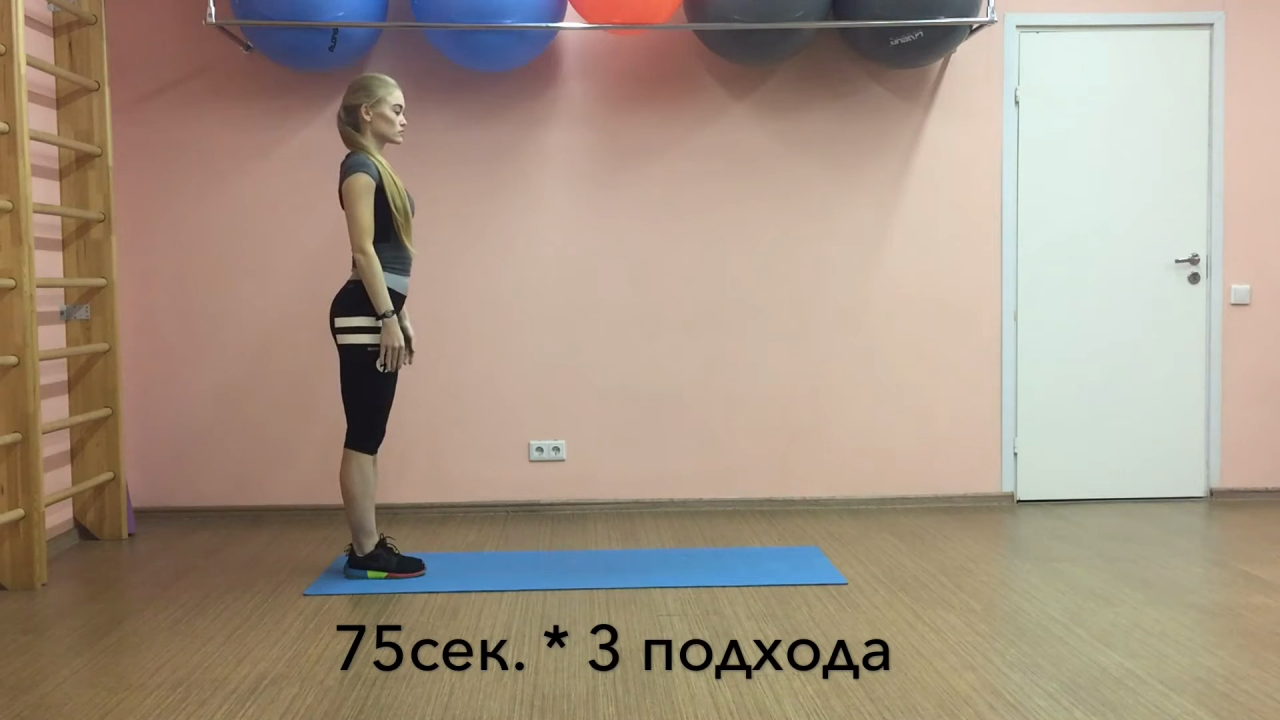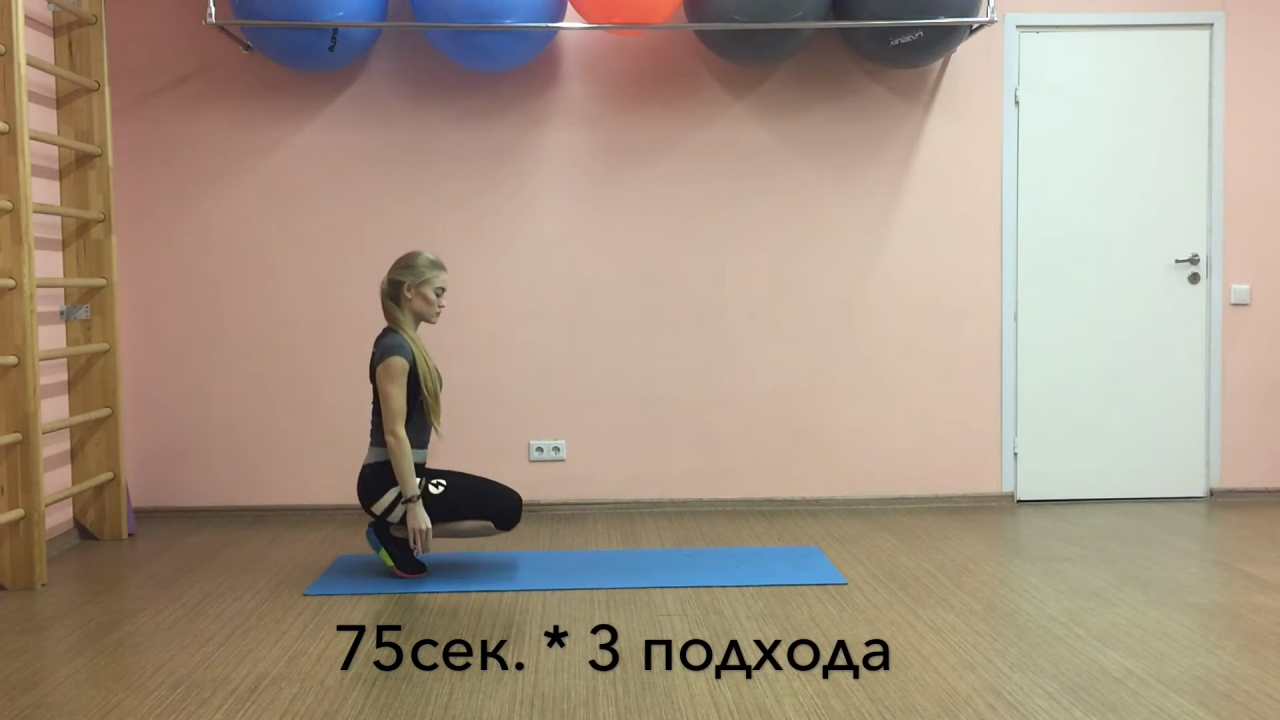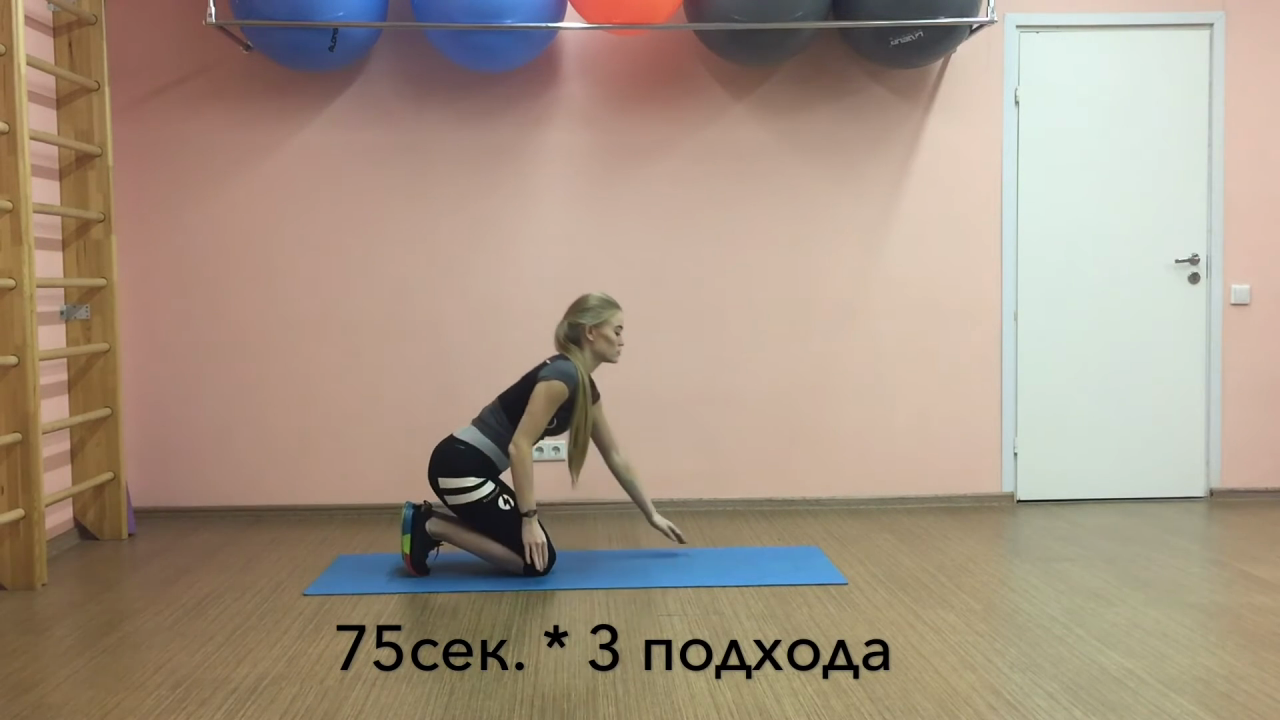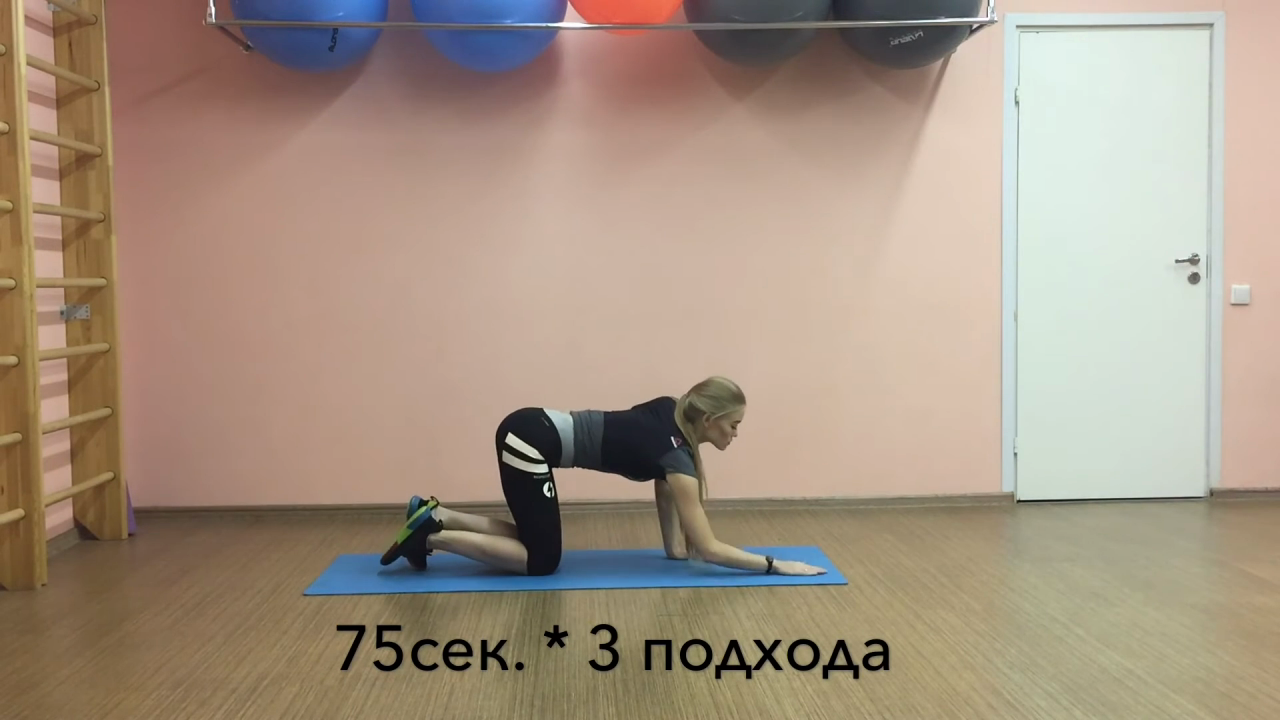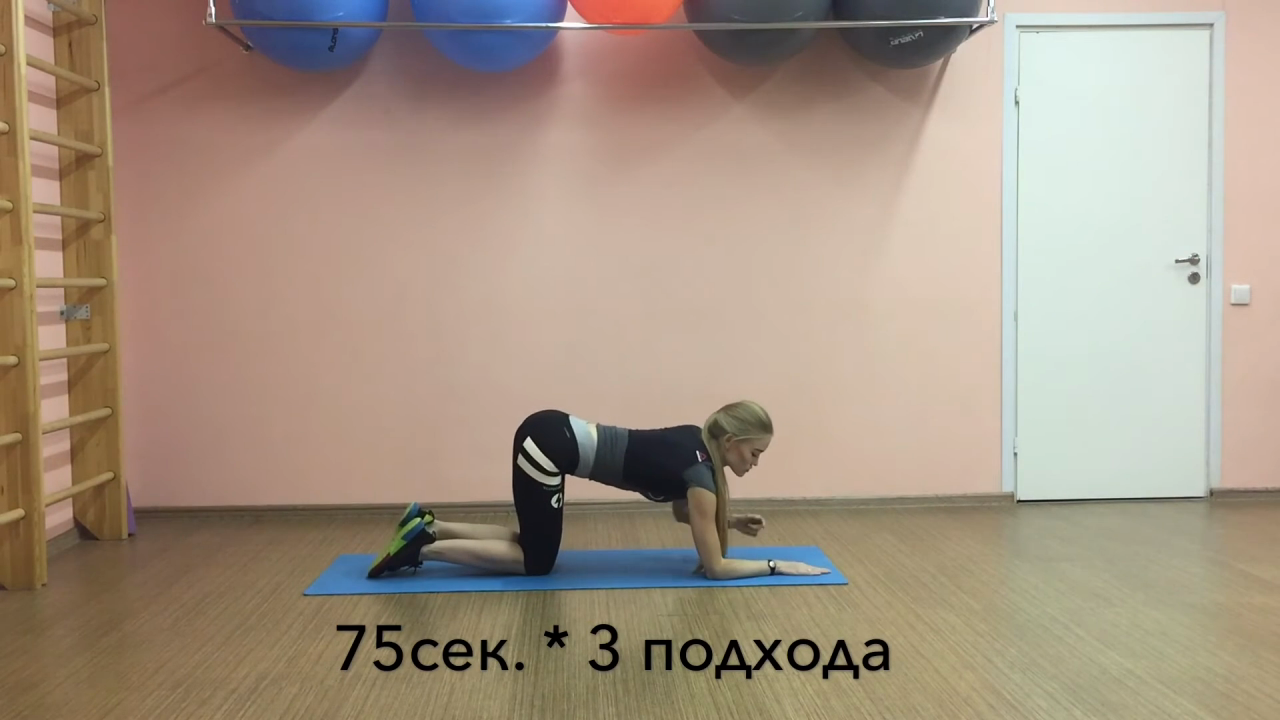
dt=1s
person 1, frame 1
left shoulder: (376, 167)
right shoulder: (360, 168)
right elbow: (364, 251)
left wrist: (401, 317)
right wrist: (387, 319)
left hip: (378, 310)
right hip: (364, 314)
left knee: (370, 436)
right knee: (364, 438)
left ankle: (368, 547)
right ankle: (365, 555)
person 1, frame 2
left shoulder: (406, 342)
right shoulder: (394, 348)
right elbow: (394, 431)
left wrist: (415, 491)
right wrist: (413, 504)
left hip: (405, 474)
right hip: (387, 481)
left knee: (506, 503)
right knee: (506, 508)
left ankle: (399, 531)
right ankle: (398, 532)
person 1, frame 3
left shoulder: (584, 387)
right shoulder: (563, 375)
left elbow: (615, 454)
right elbow: (519, 447)
left wrist: (652, 515)
right wrist: (529, 520)
left hip: (469, 465)
right hip: (459, 467)
left knee: (535, 551)
right knee: (537, 560)
left ankle: (432, 521)
right ankle: (431, 527)
person 1, frame 4
left shoulder: (672, 411)
right shoulder: (676, 454)
left elbow: (662, 484)
right elbow: (709, 548)
left wrist: (672, 548)
right wrist: (775, 564)
left hip: (527, 430)
right hip: (529, 440)
left knee: (536, 541)
right knee: (542, 560)
left ankle: (436, 516)
right ankle: (430, 536)
person 1, frame 5
left shoulder: (697, 440)
right shoulder: (700, 472)
left elbow: (682, 512)
right elbow: (715, 567)
left wrist: (736, 522)
right wrist: (778, 565)
left hip: (549, 432)
right hip: (549, 445)
left knee: (535, 544)
right knee: (537, 561)
left ankle: (429, 527)
right ankle: (423, 547)
